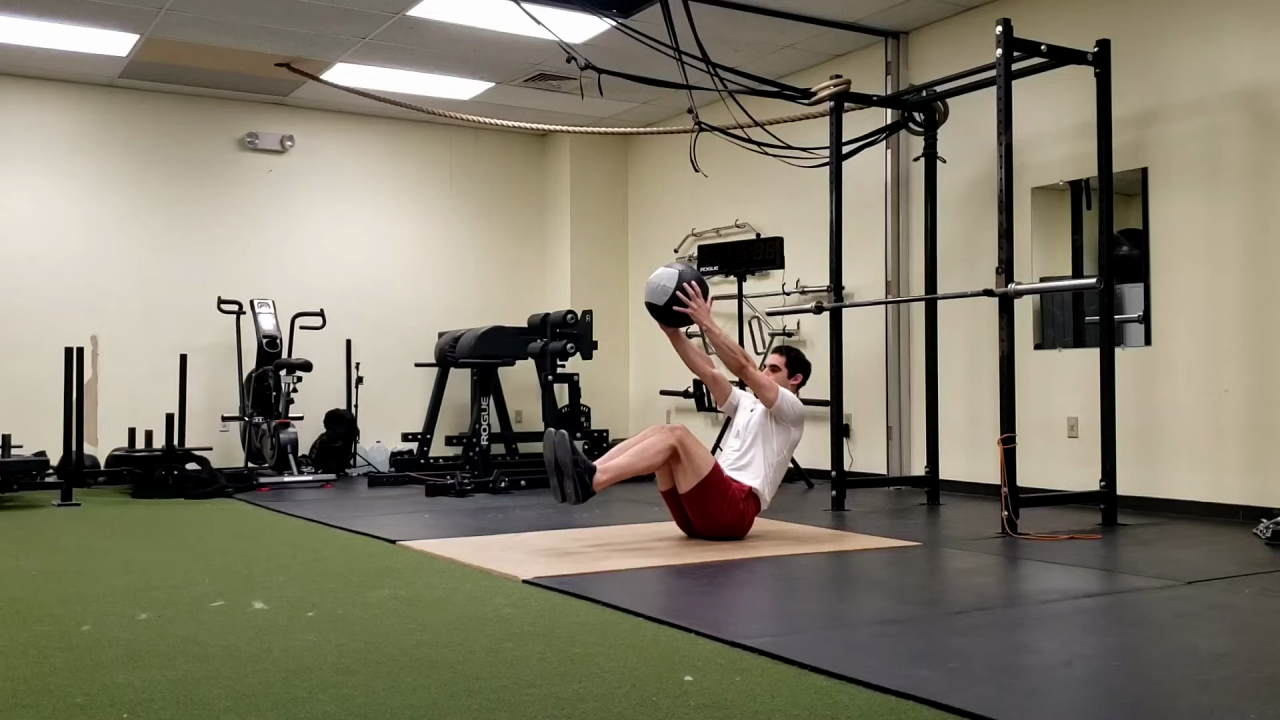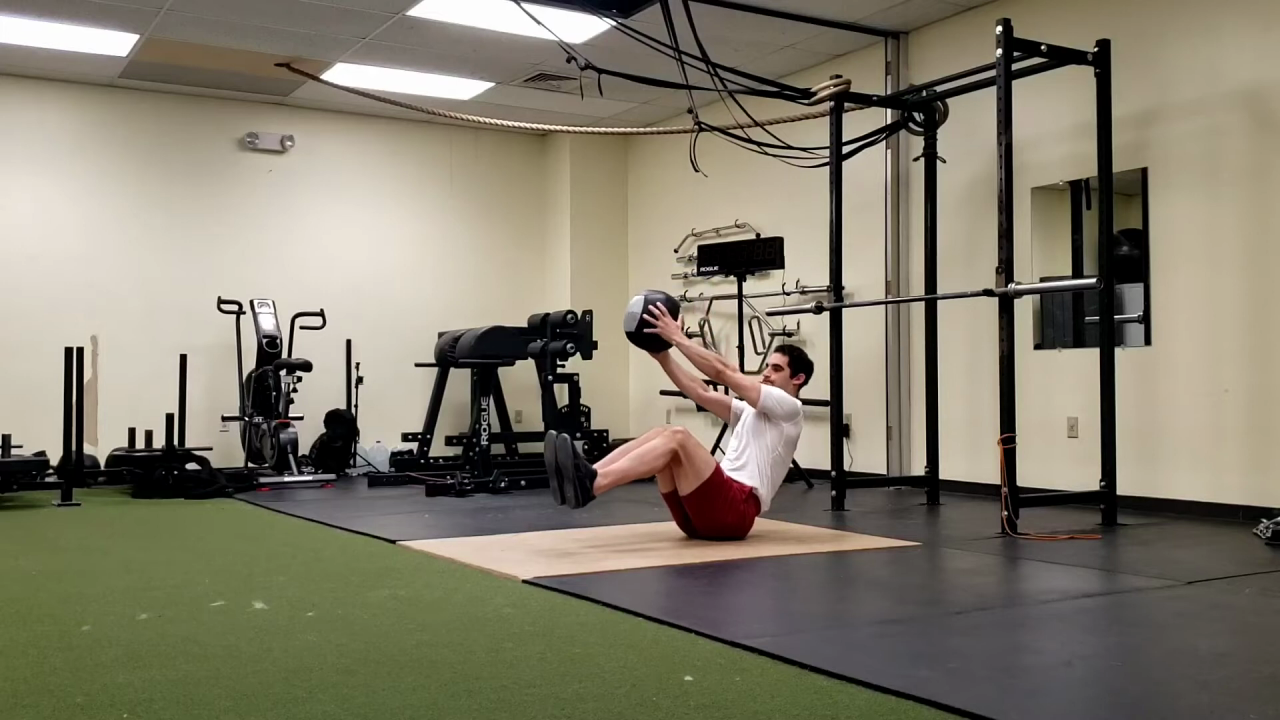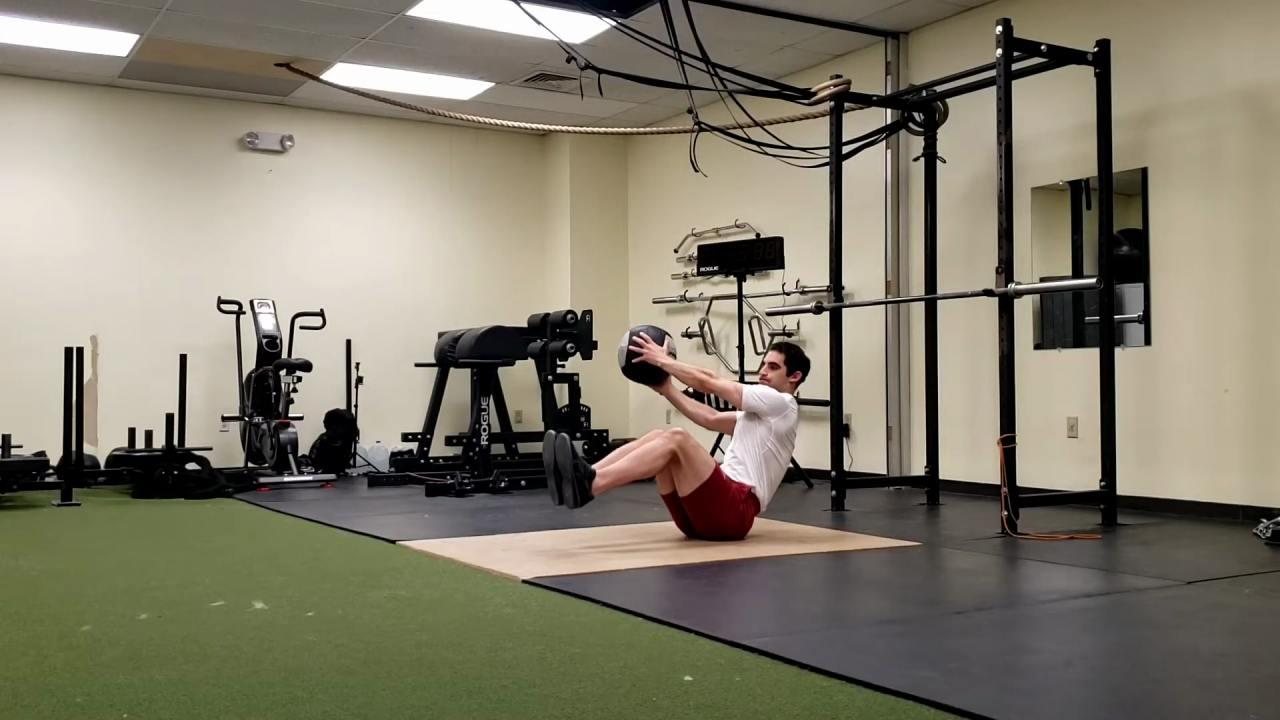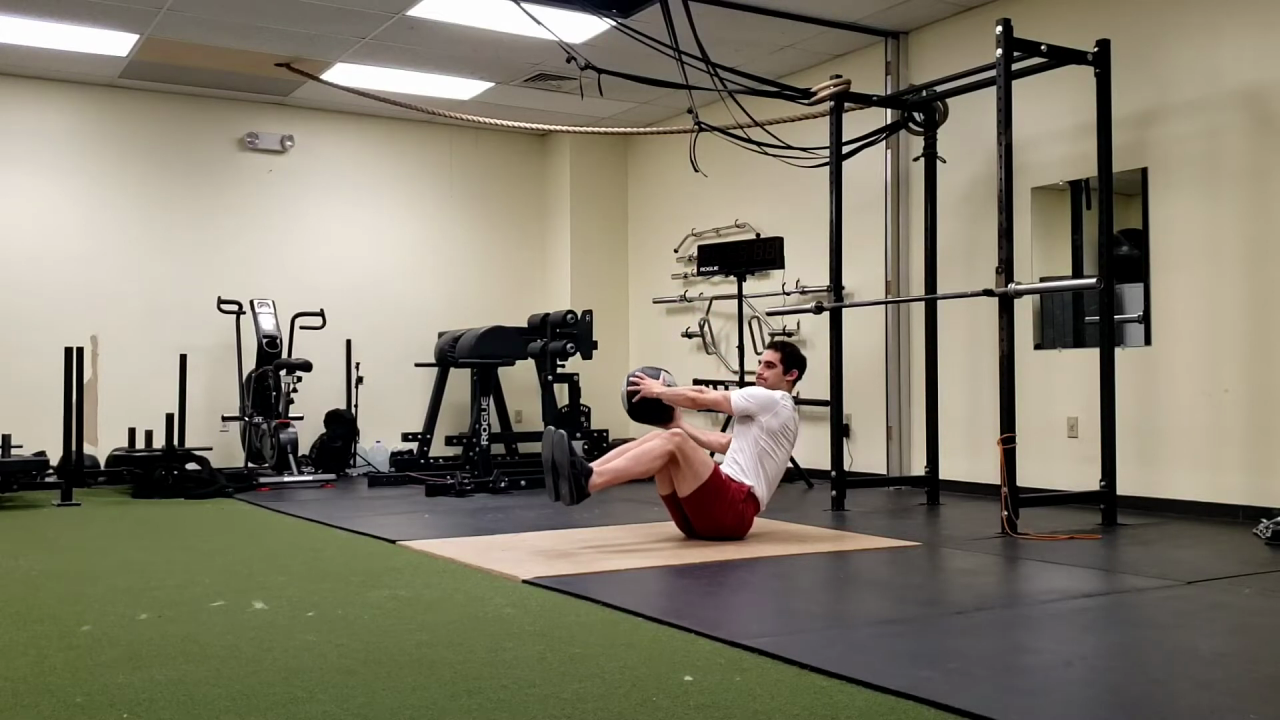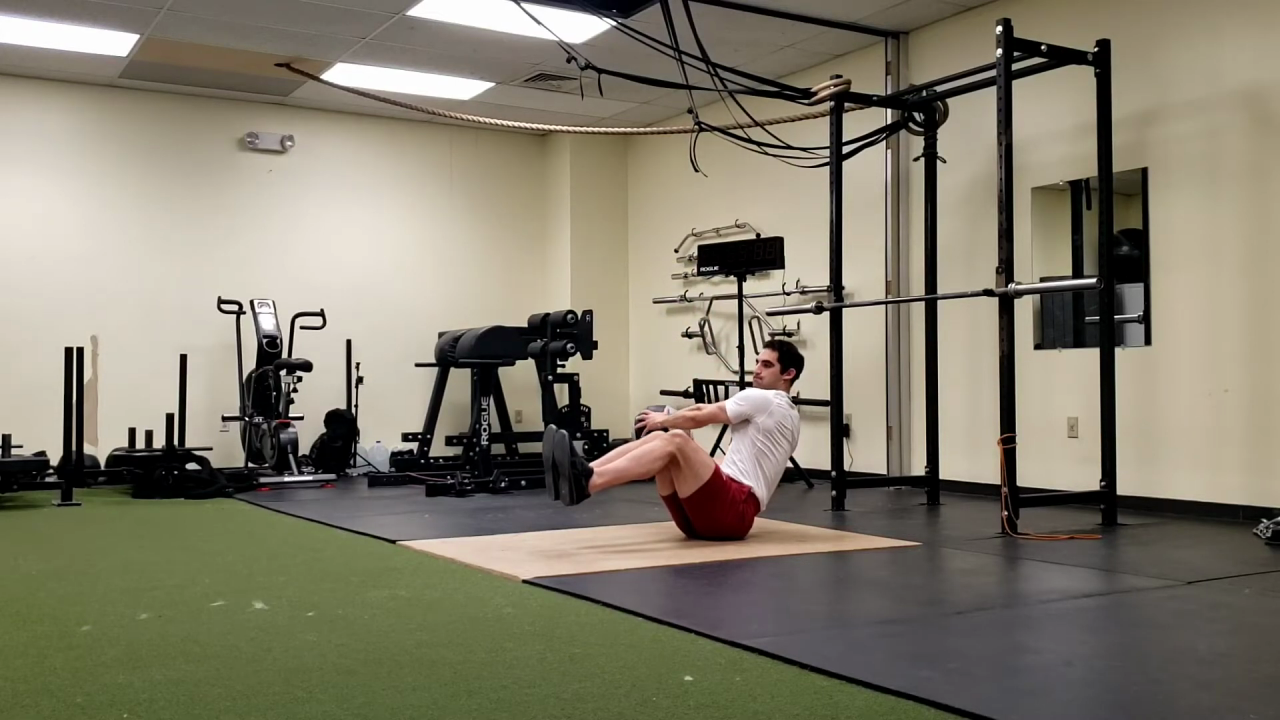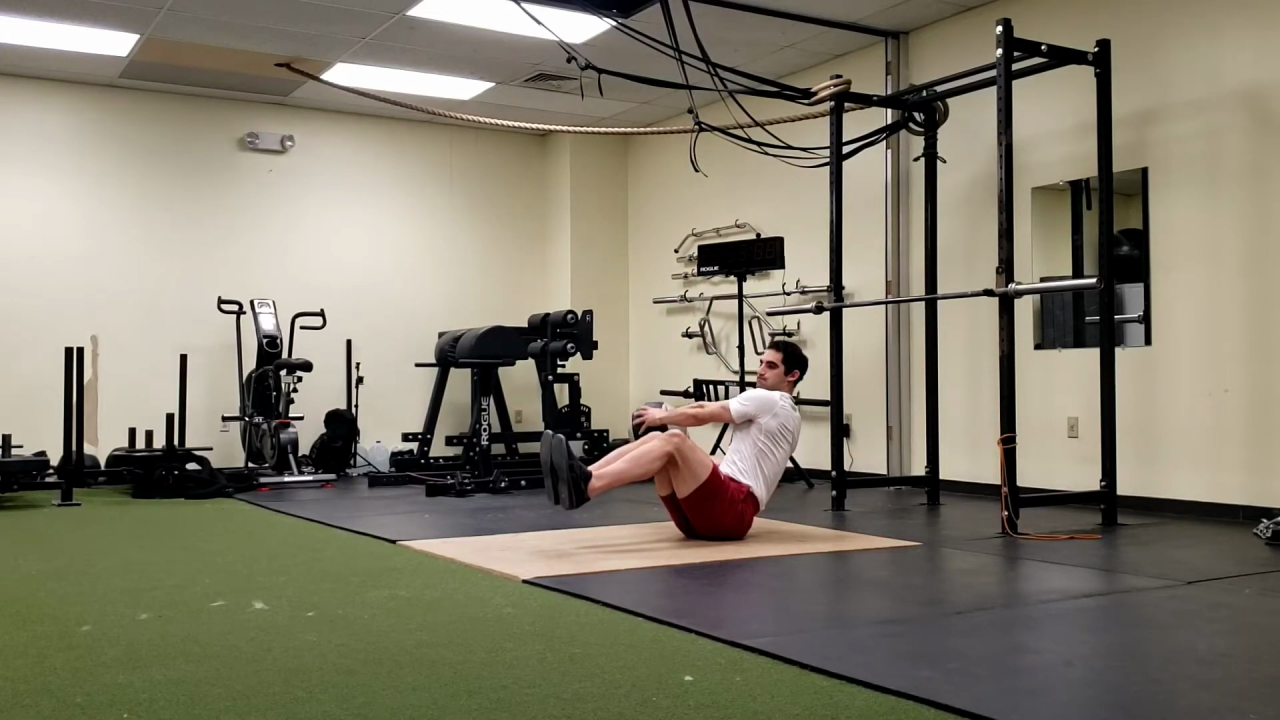
dt=0.7s
person 1, frame 1
left shoulder: (791, 412)
right shoulder: (748, 403)
left elbow: (744, 368)
right elbow: (707, 372)
left wrist: (706, 323)
right wrist: (672, 330)
left hip: (735, 510)
right hip: (704, 509)
left knee: (675, 435)
right knee: (661, 433)
left ankle: (589, 481)
right ankle: (586, 473)
person 1, frame 2
left shoulder: (789, 409)
right shoulder: (752, 410)
left elbow: (724, 373)
right elbow: (702, 393)
left wrist: (676, 337)
right wrist: (662, 355)
left hip: (735, 510)
right hip: (702, 509)
left knee: (677, 437)
right knee: (662, 435)
left ankle: (590, 485)
right ankle: (587, 476)
person 1, frame 3
left shoulder: (780, 404)
right shoulder: (759, 414)
left elbow: (708, 381)
right elbow: (712, 419)
left wrist: (663, 361)
right wrist: (666, 388)
left hip: (734, 511)
right hip: (705, 509)
left knee: (676, 438)
right knee: (660, 437)
left ankle: (589, 485)
right ankle: (586, 476)
person 1, frame 4
left shoulder: (773, 401)
right shoulder: (766, 412)
left elbow: (702, 397)
right elbow: (724, 444)
left wrist: (659, 391)
right wrist: (677, 424)
left hip: (733, 510)
left knee: (674, 441)
right knee: (660, 438)
left ankle: (586, 482)
right ankle: (586, 474)
person 1, frame 5
left shoulder: (765, 400)
right shoulder: (778, 413)
left elbow: (702, 415)
left wrist: (664, 419)
right wrist: (690, 460)
left hip: (733, 511)
right hip: (710, 509)
left knee: (676, 440)
right knee: (658, 438)
left ankle: (585, 483)
right ankle: (582, 473)
person 1, frame 6
left shoulder: (768, 400)
right shoulder: (775, 413)
left elbow: (702, 414)
left wrist: (662, 416)
left hip: (732, 510)
right hip: (706, 509)
left knee: (673, 440)
right knee: (656, 440)
left ankle: (586, 487)
right ankle: (582, 476)
